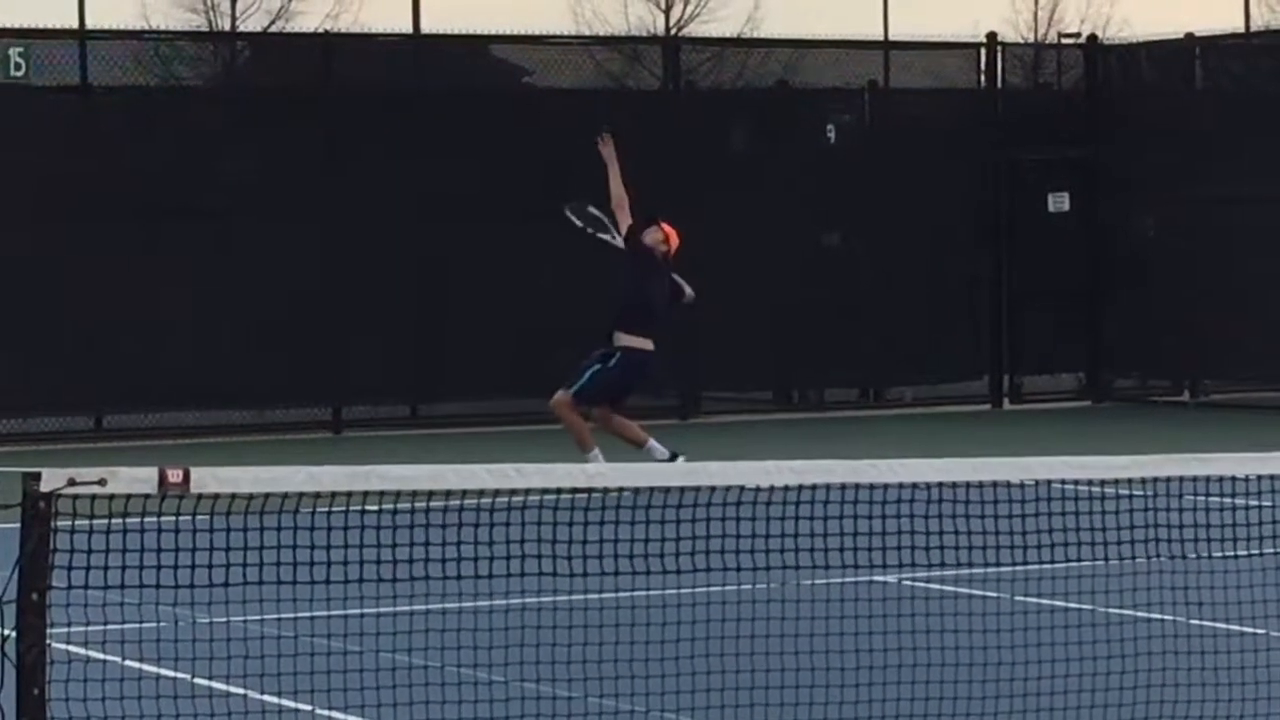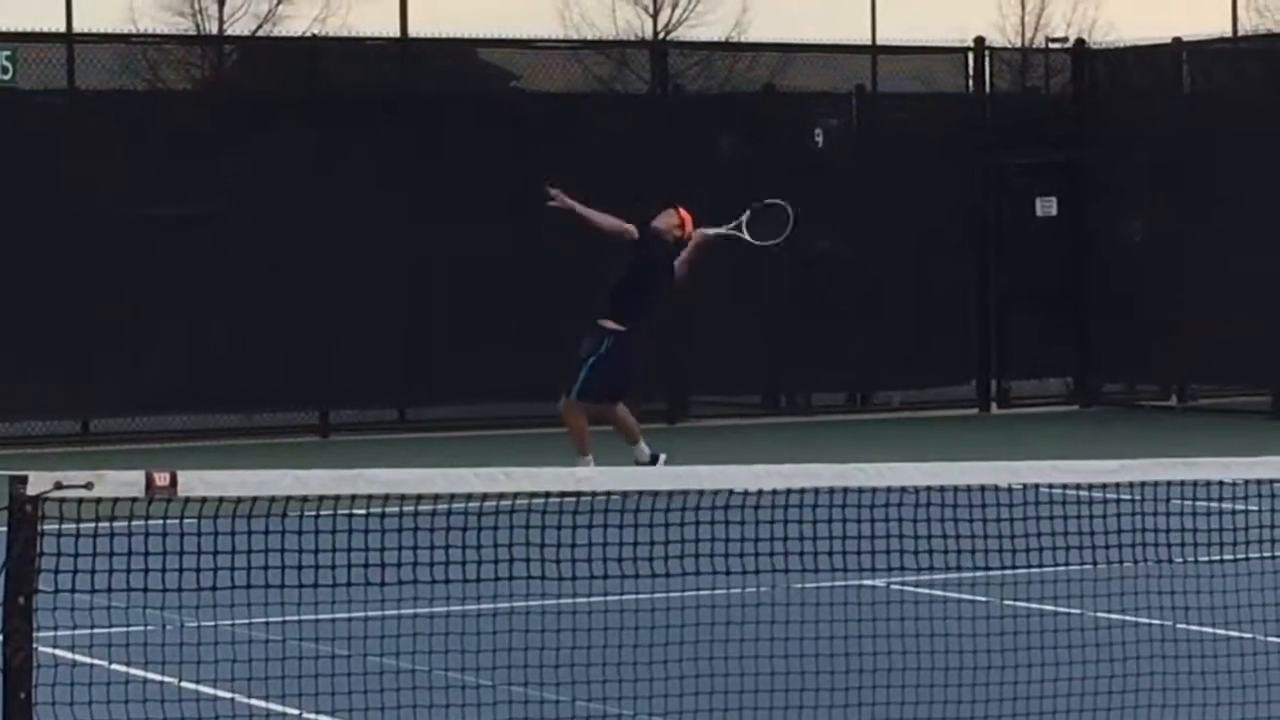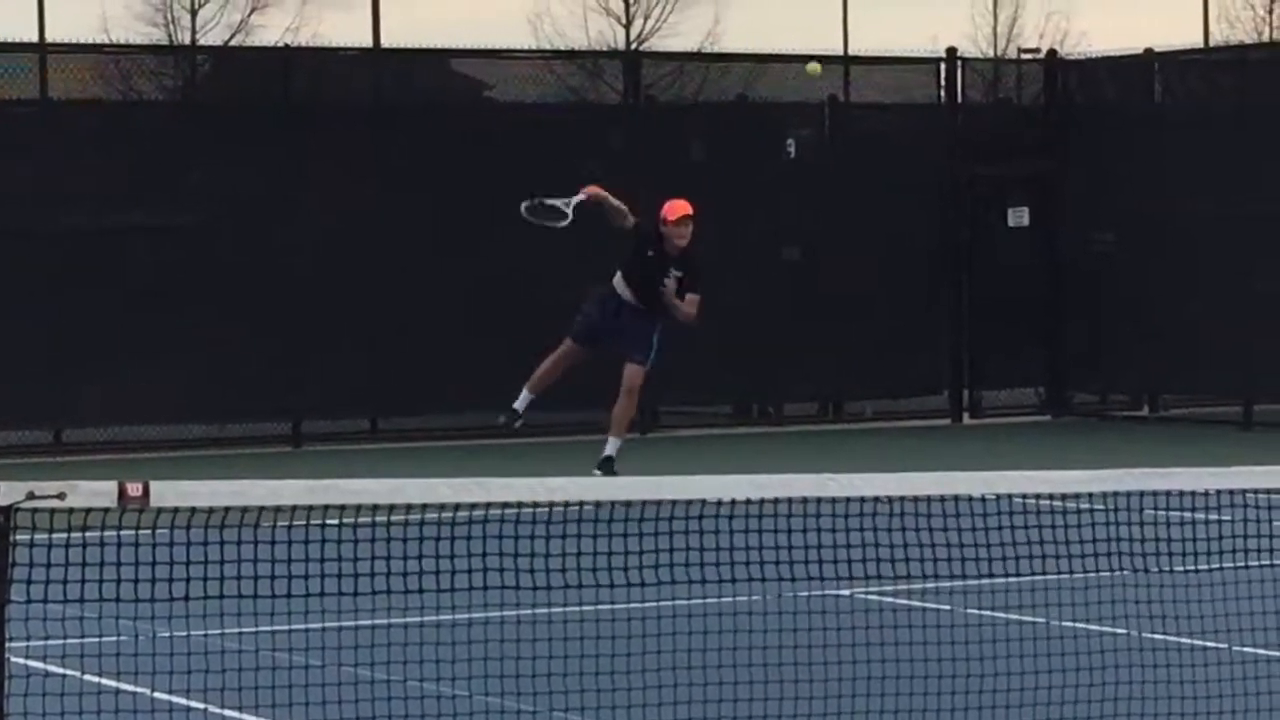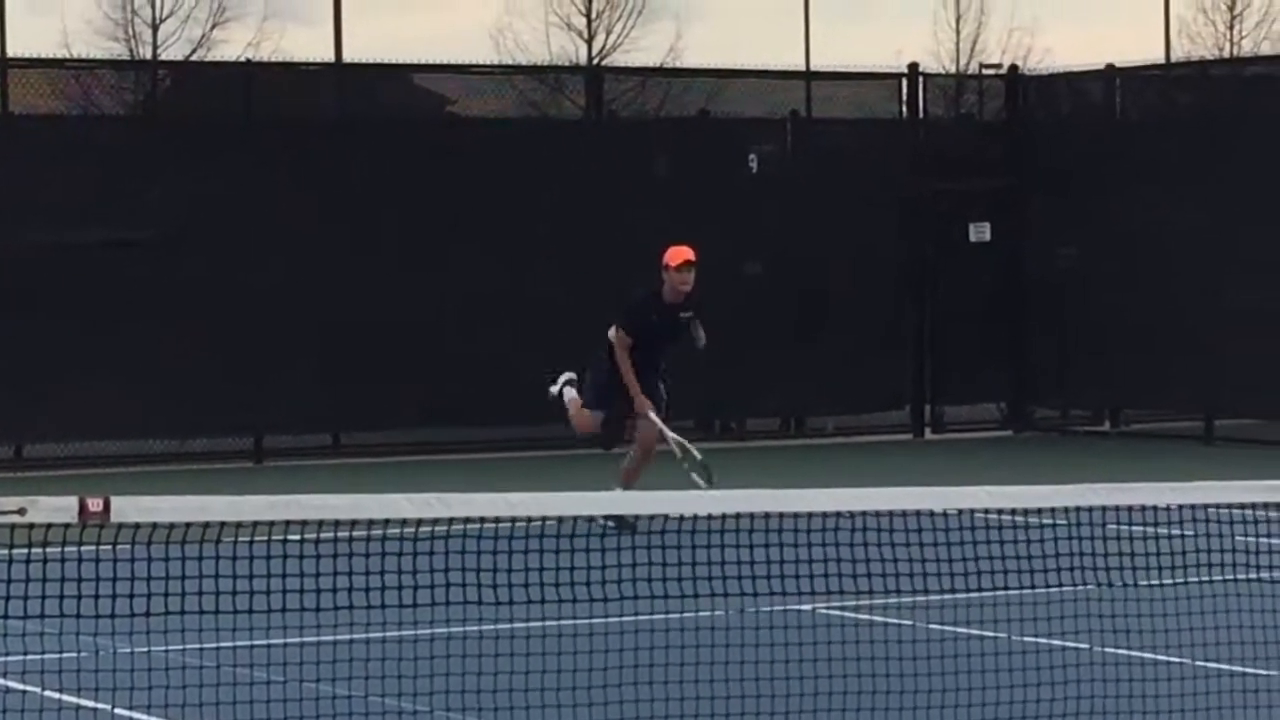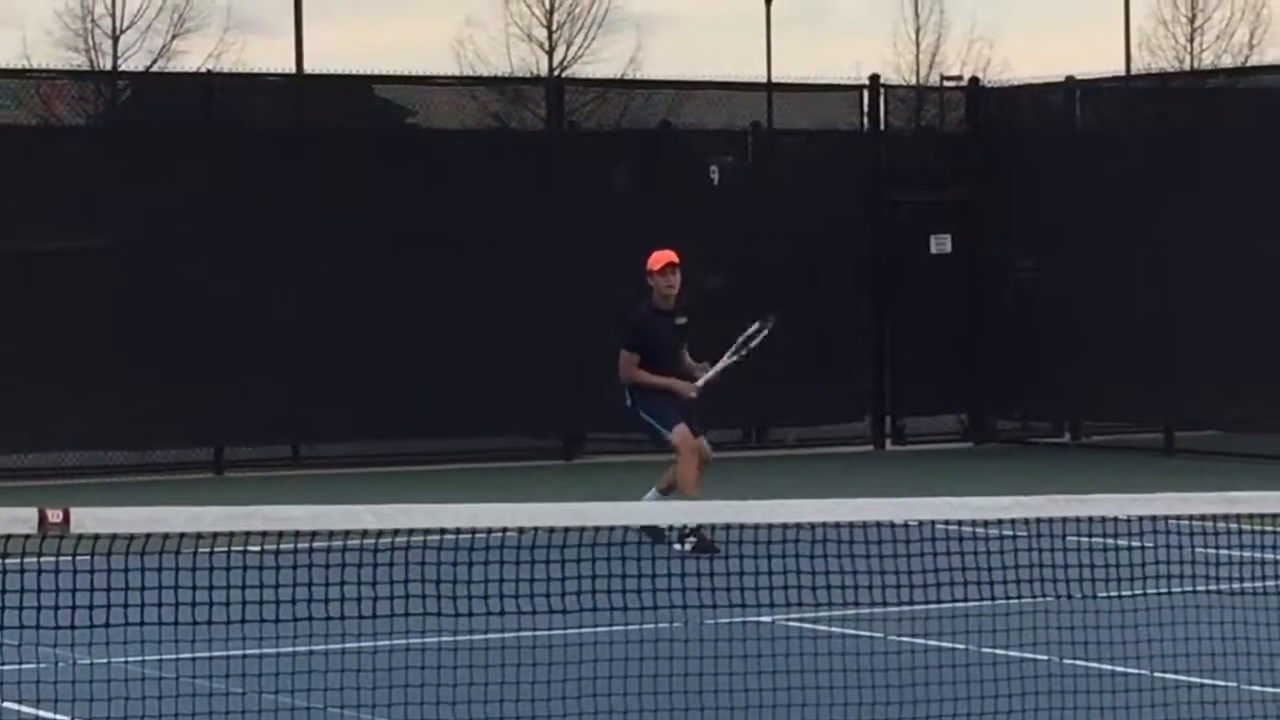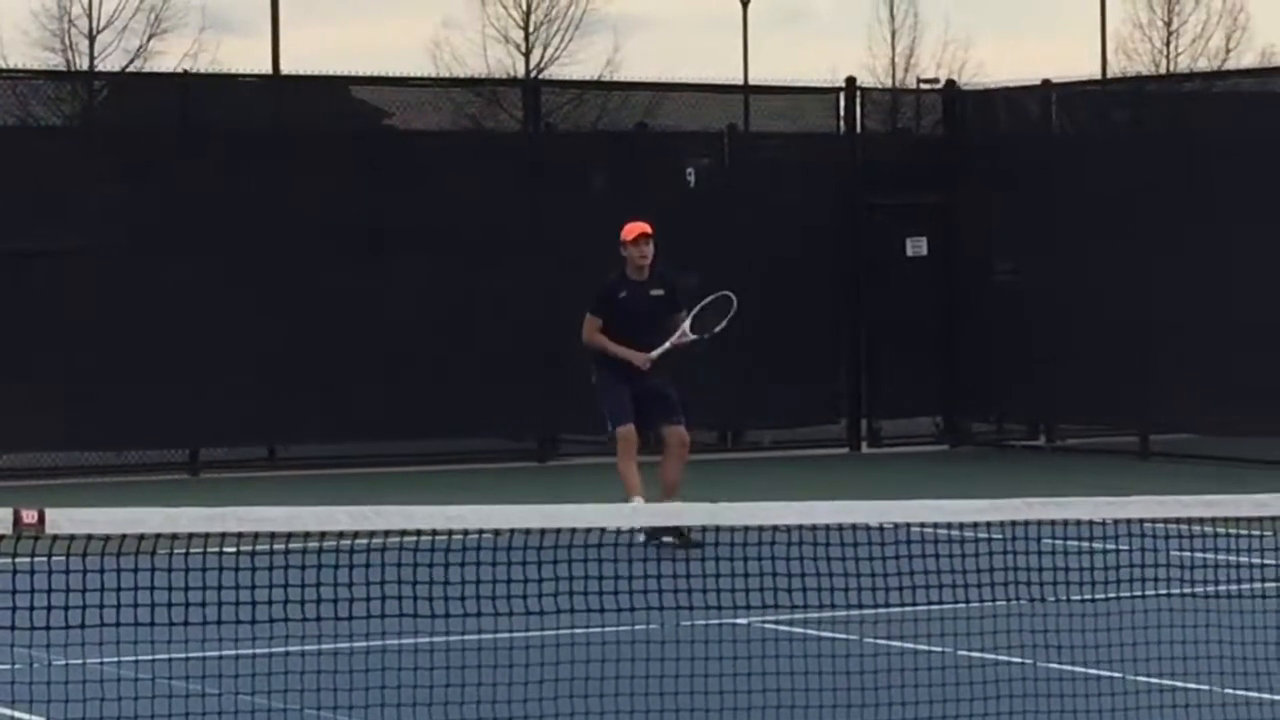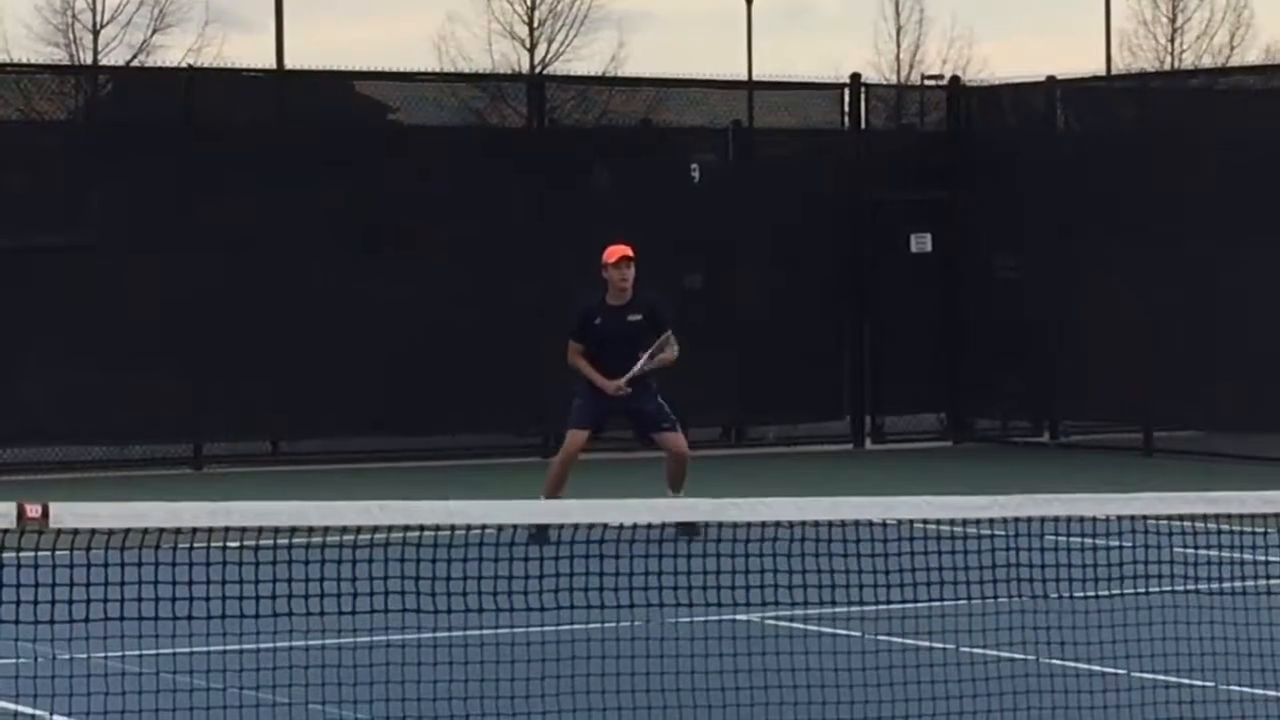
dt=0.3s
person 1, frame 1
left shoulder: (644, 259)
right shoulder: (664, 276)
left elbow: (620, 206)
right elbow: (689, 295)
left wrist: (610, 160)
left hip: (626, 355)
right hip: (636, 356)
left knee: (562, 403)
right knee: (603, 414)
left ankle: (598, 468)
right ankle: (665, 457)
person 1, frame 2
left shoulder: (656, 246)
right shoulder: (670, 261)
left elbow: (616, 227)
right elbow: (681, 268)
left wrist: (572, 205)
left hip: (610, 336)
right hip: (610, 334)
left knee: (572, 406)
right knee: (607, 404)
right ankle: (645, 456)
person 1, frame 3
left shoulder: (690, 265)
right shoulder: (648, 238)
left elbow: (689, 316)
right elbow: (620, 215)
left wrist: (672, 301)
right wrist: (600, 196)
left hip: (644, 319)
right hip: (613, 303)
left knee: (630, 387)
right knee: (566, 354)
left ankle: (608, 457)
right ankle: (521, 405)
person 1, frame 4
left shoulder: (688, 300)
right shoulder: (642, 305)
right elbow: (621, 350)
left wrist: (698, 332)
right wrist: (636, 395)
left hip: (649, 370)
right hip: (617, 361)
left knee: (648, 440)
right knee: (586, 427)
right ankle: (569, 388)
person 1, frame 5
left shoulder: (682, 312)
right shoulder: (641, 318)
right elbow: (626, 371)
left wrist: (696, 368)
right wrist: (674, 384)
left hip: (672, 395)
right hip: (645, 396)
left knee: (702, 456)
right knee: (688, 446)
right ankle: (688, 530)
person 1, frame 6
left shoulder: (664, 285)
right shoulder: (612, 288)
left elbow: (681, 324)
right elbow: (588, 335)
right wrist: (628, 354)
left hip: (650, 374)
right hip: (613, 375)
left knee: (679, 441)
right knee: (628, 443)
person 1, frame 7
left shoulder: (649, 309)
right shoulder: (589, 312)
left elbow: (672, 350)
right elbow: (574, 356)
left wrist: (653, 362)
right wrist: (602, 382)
left hip: (639, 390)
right hip: (596, 390)
left knee: (678, 449)
right knee: (570, 449)
